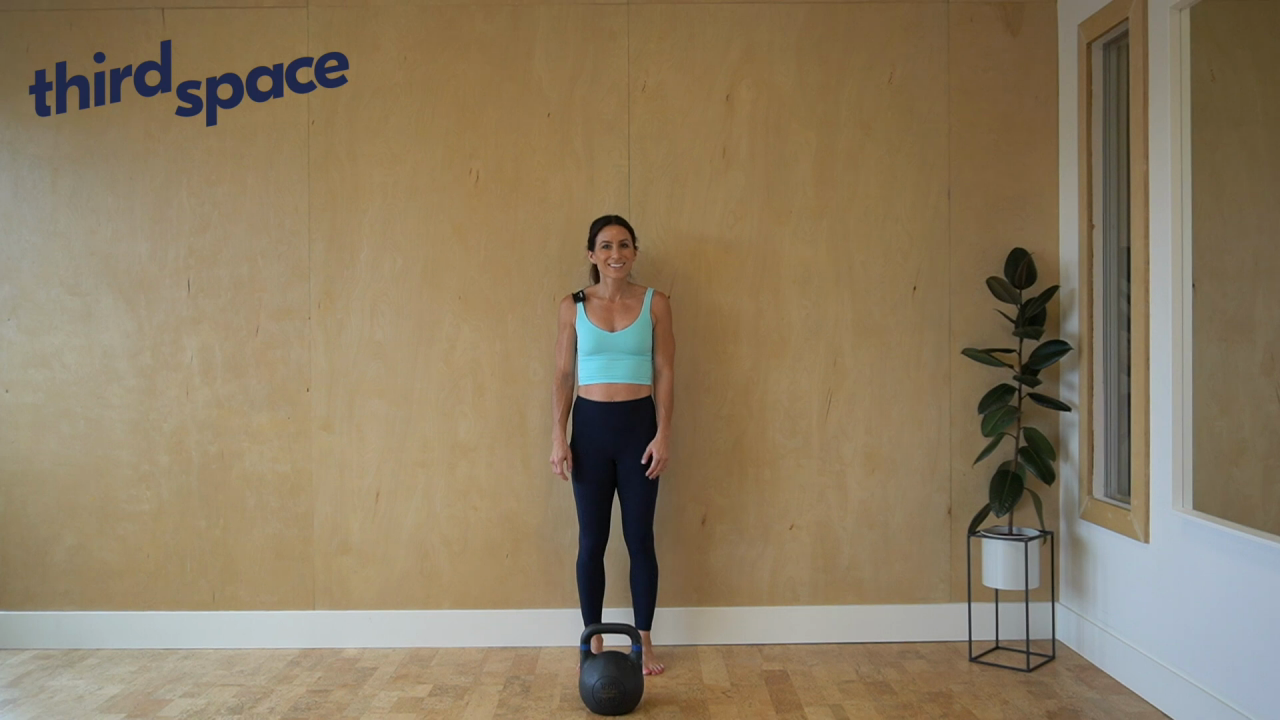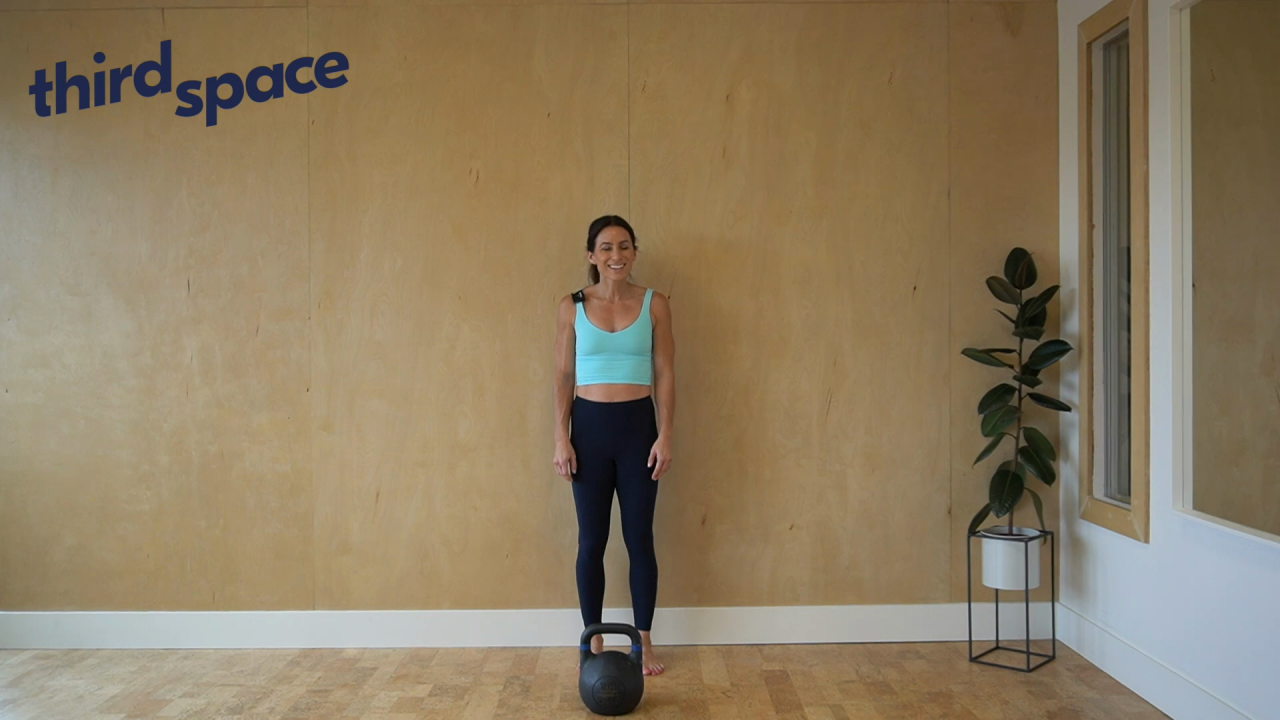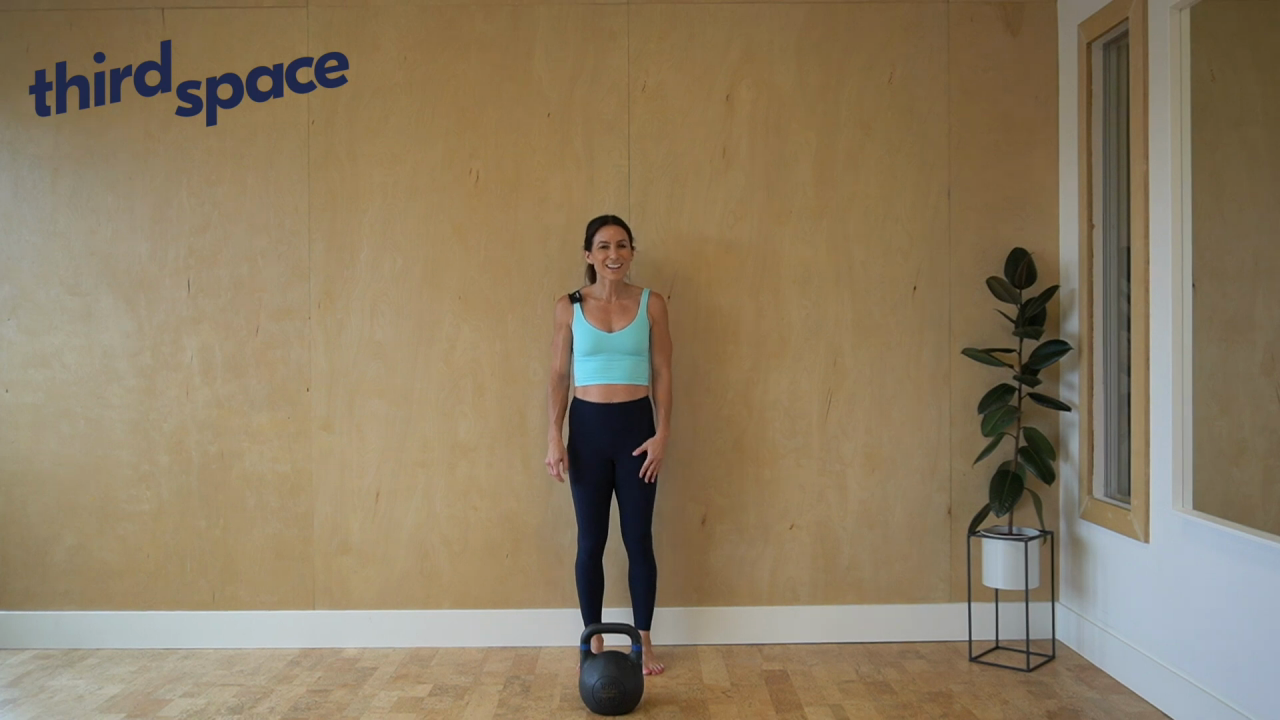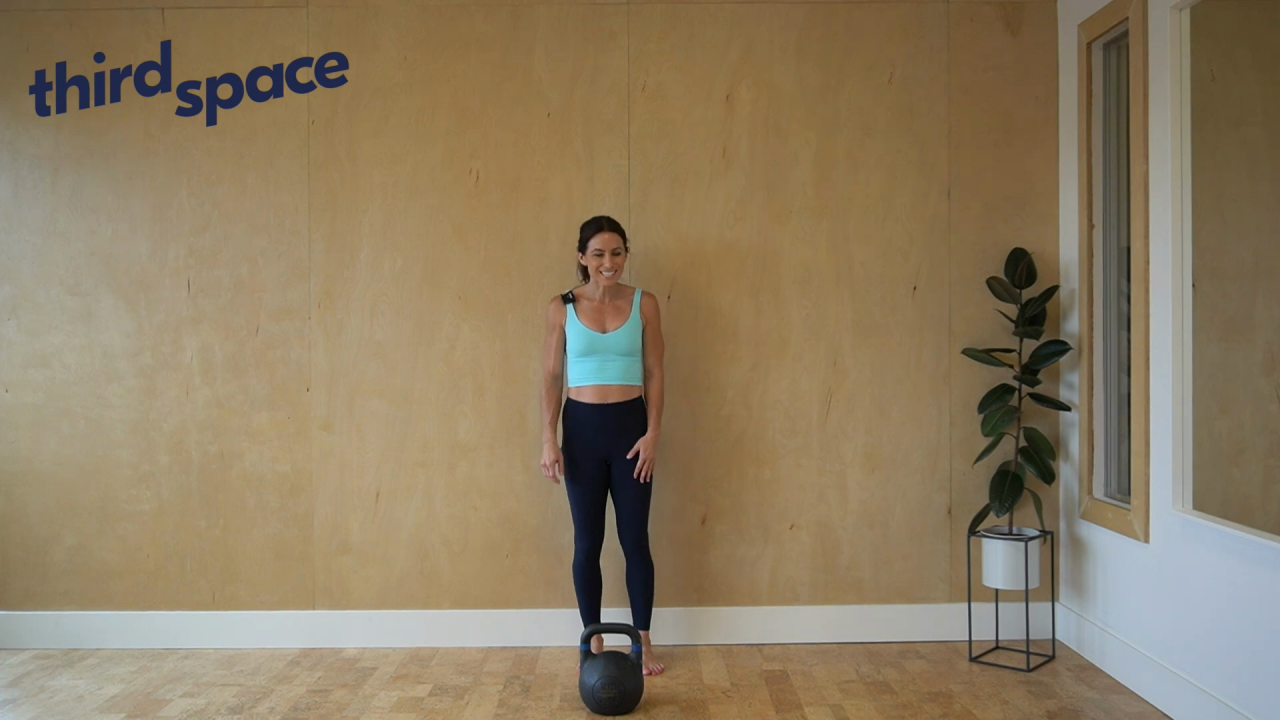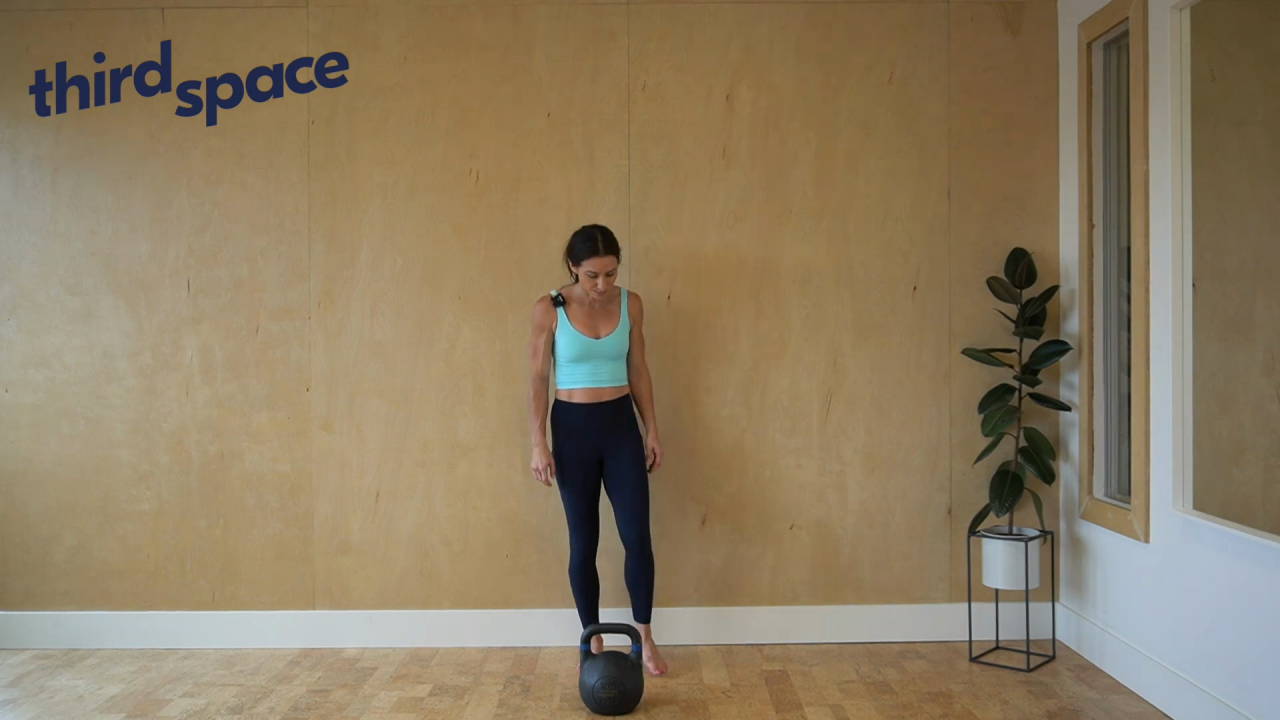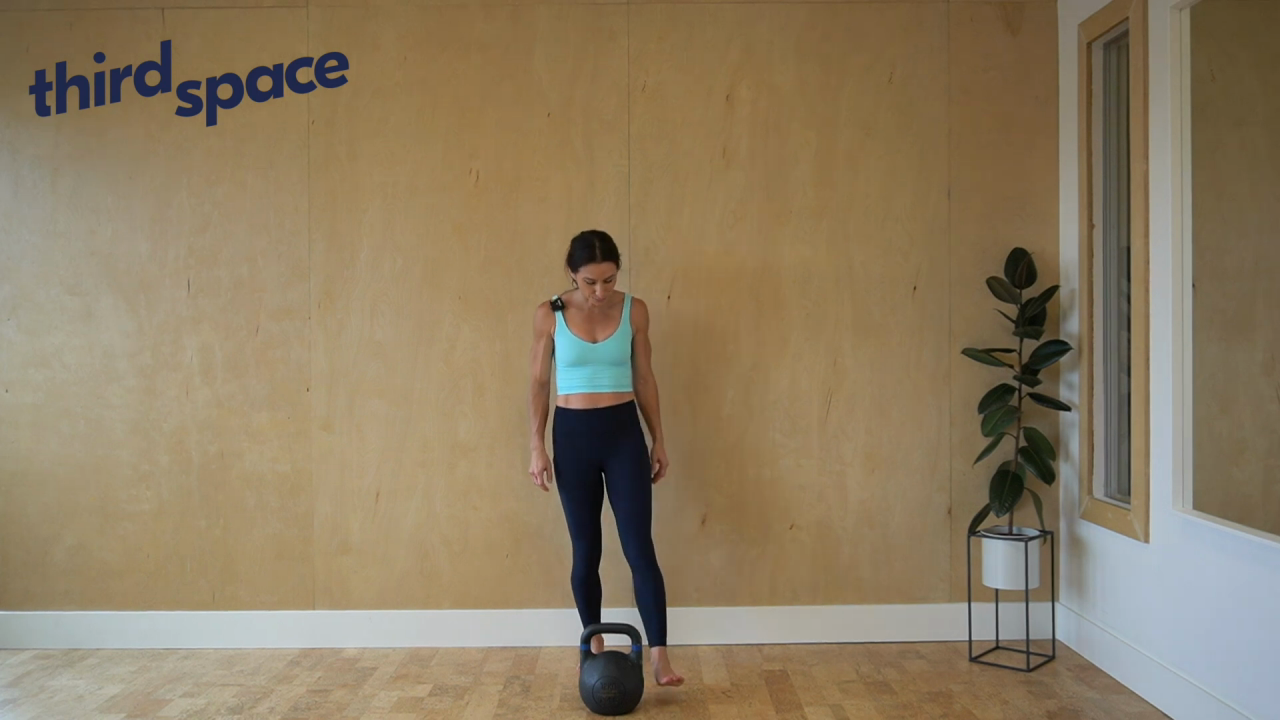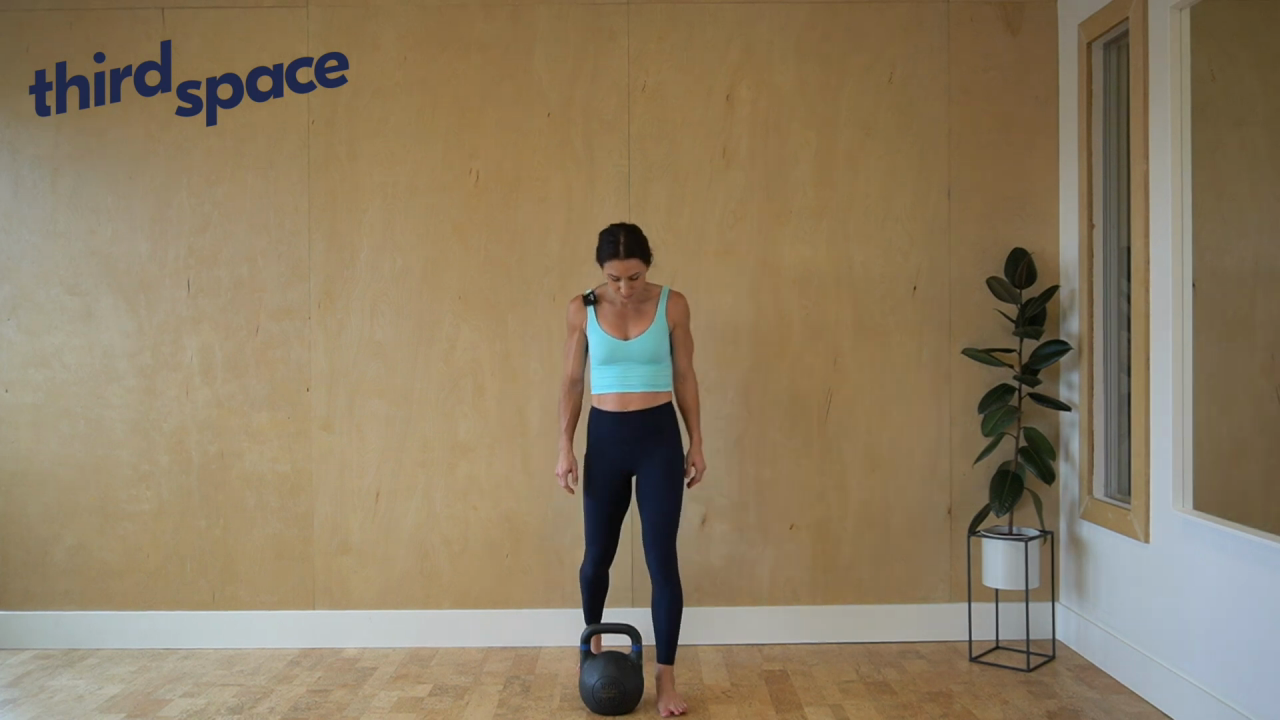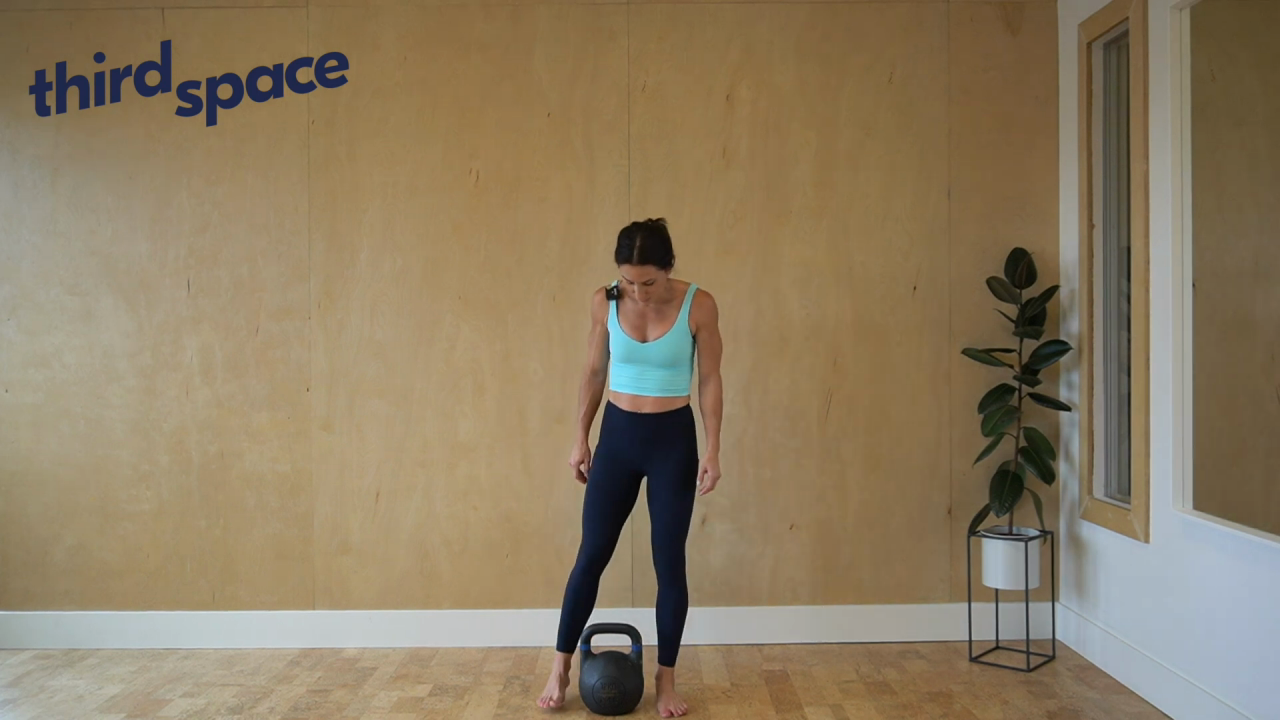
dt=0.5s
person 1, frame 1
left shoulder: (655, 303)
right shoulder: (573, 305)
left elbow: (664, 373)
right elbow: (564, 375)
left wrist: (662, 434)
right wrist: (558, 436)
left hip: (638, 425)
right hip: (590, 426)
left knee: (640, 538)
right knee: (592, 540)
left ankle: (644, 641)
right ankle: (594, 642)
person 1, frame 2
left shoulder: (654, 304)
right shoulder: (572, 306)
left elbow: (664, 374)
right elbow: (563, 375)
left wrist: (665, 436)
right wrist: (561, 437)
left hip: (637, 426)
right hip: (589, 427)
left knee: (639, 538)
right knee: (591, 540)
left ankle: (644, 642)
right ankle: (593, 642)
person 1, frame 3
left shoulder: (652, 304)
right shoulder: (569, 306)
left elbow: (662, 373)
right elbow: (559, 375)
left wrist: (661, 434)
right wrist: (554, 437)
left hip: (636, 426)
right hip: (588, 427)
left knee: (638, 539)
right knee: (590, 541)
left ankle: (643, 641)
right ankle: (594, 641)
person 1, frame 4
left shoulder: (644, 303)
right shoulder: (561, 307)
left elbow: (654, 373)
right elbow: (552, 377)
left wrist: (652, 433)
right wrist: (549, 439)
left hip: (631, 426)
right hip: (582, 428)
left knee: (635, 540)
right knee: (587, 541)
left ankle: (643, 641)
right ankle: (594, 641)
person 1, frame 5
left shoulder: (630, 303)
right shoulder: (548, 308)
left elbow: (638, 370)
right elbow: (538, 378)
left wrist: (652, 430)
right wrist: (539, 442)
left hip: (620, 425)
right hip: (572, 427)
left knee: (637, 536)
right knee: (583, 541)
left ankle: (644, 637)
right ankle: (593, 641)
person 1, frame 6
left shoulder: (634, 311)
right shoulder: (549, 314)
left elbow: (644, 378)
right elbow: (539, 383)
left wrist: (658, 440)
right wrist: (537, 446)
left hip: (623, 433)
right hip: (572, 435)
left knee: (639, 547)
right knee: (585, 550)
left ankle: (659, 656)
right ankle: (595, 645)
person 1, frame 7
left shoulder: (672, 304)
right shoulder: (582, 308)
left elbow: (684, 376)
right elbow: (572, 380)
left wrist: (696, 442)
right wrist: (565, 447)
left hip: (659, 436)
right hip: (605, 436)
left knee: (662, 558)
right knee: (598, 553)
left ankle: (666, 676)
right ankle: (594, 639)
person 1, frame 8
left shoulder: (699, 305)
right shoulder: (605, 301)
left elbow: (710, 381)
right elbow: (594, 372)
left wrist: (712, 451)
right wrist: (580, 439)
left hip: (673, 439)
right hip: (618, 436)
left knee: (669, 563)
right knee: (591, 556)
left ankle: (666, 679)
right ankle: (560, 667)
